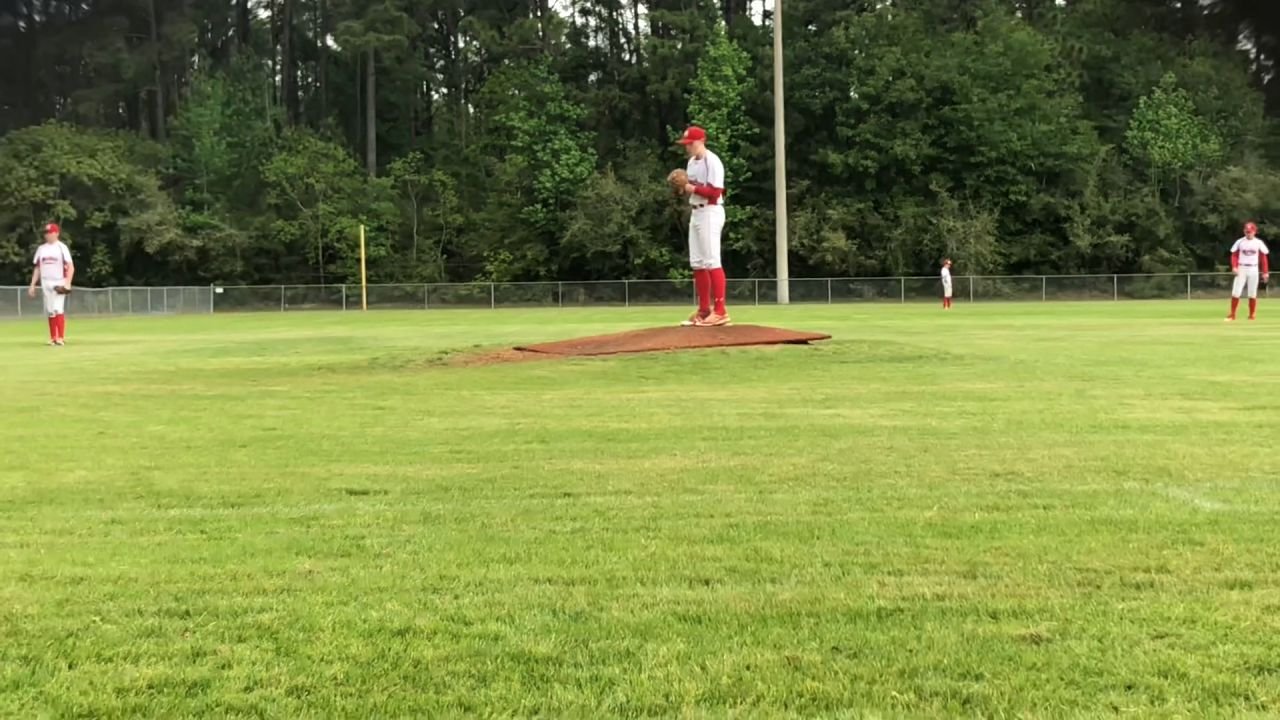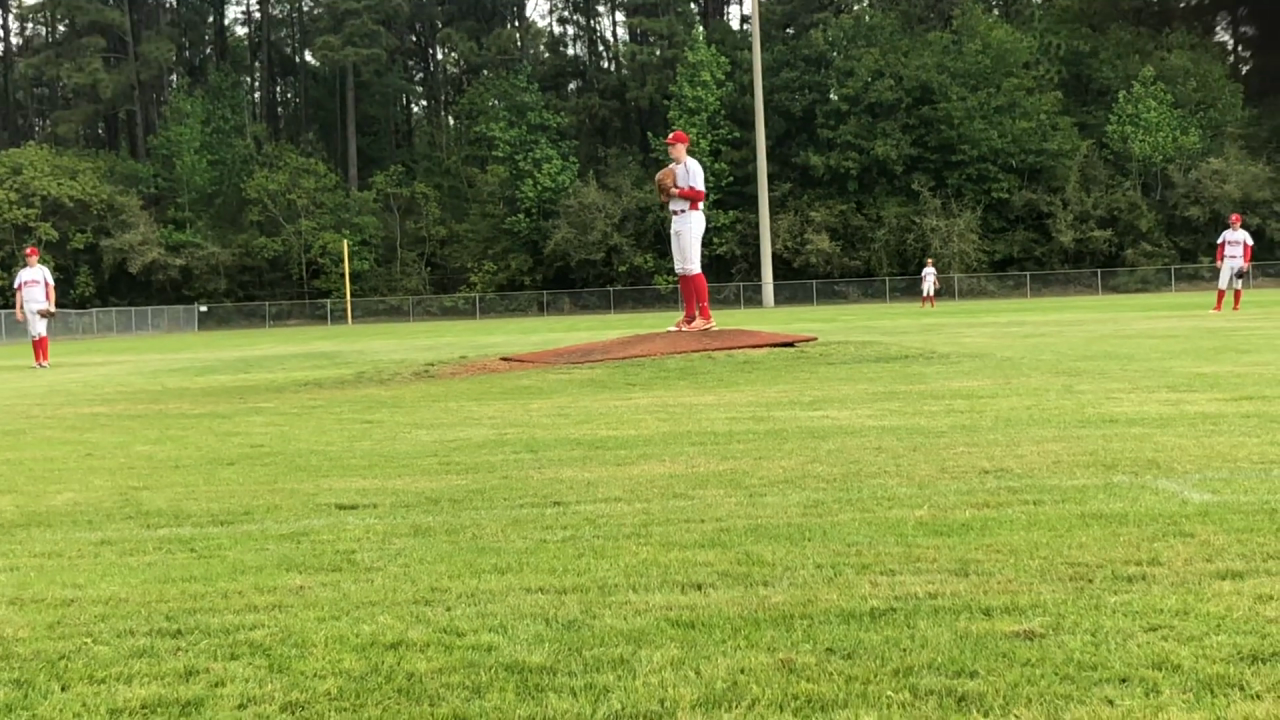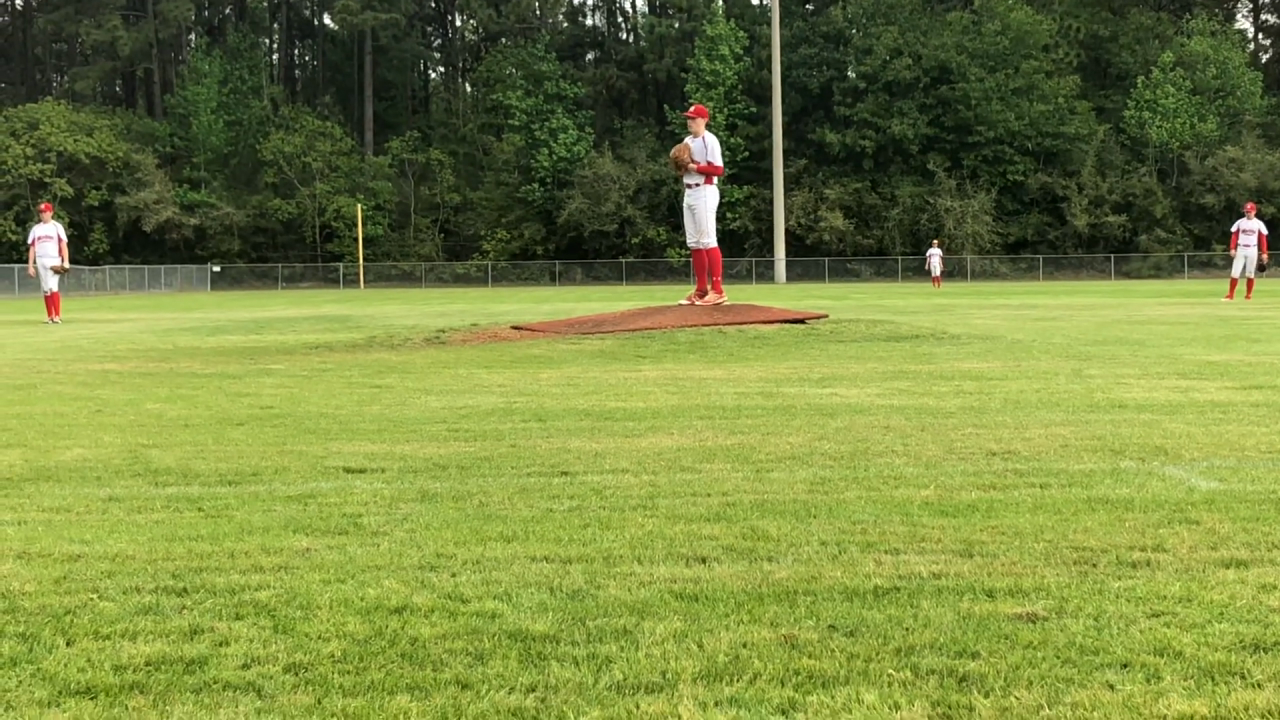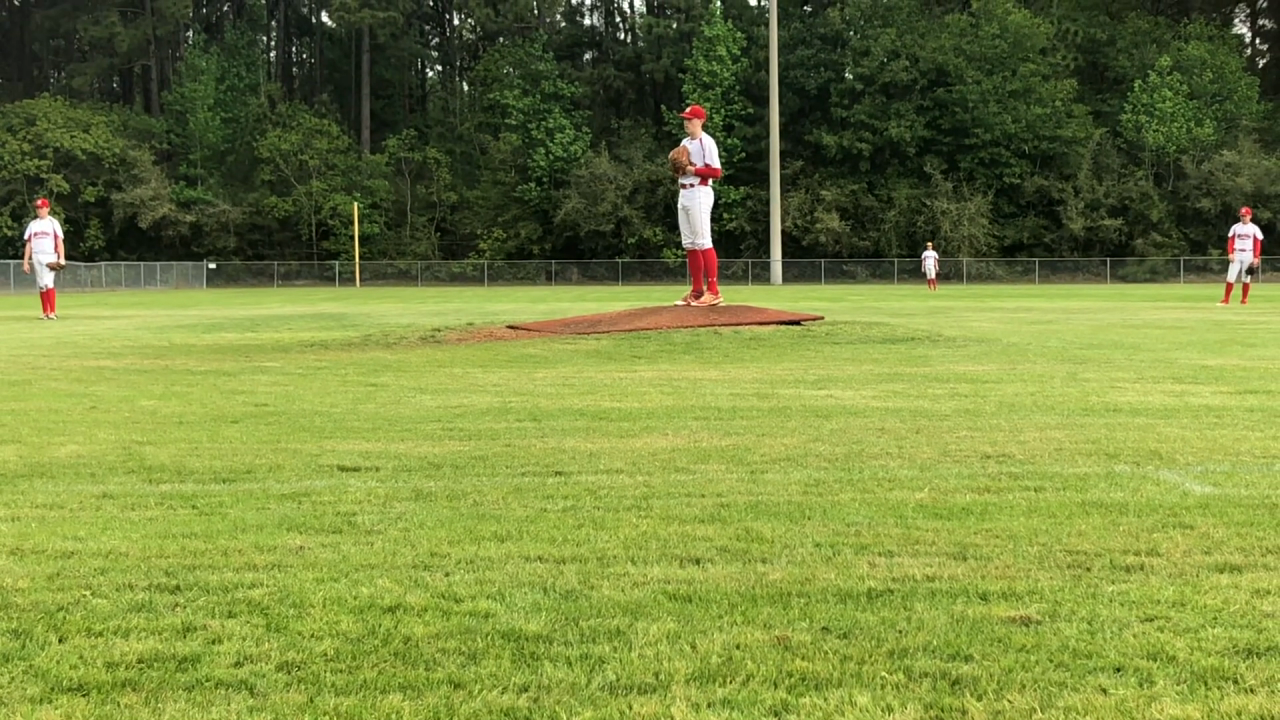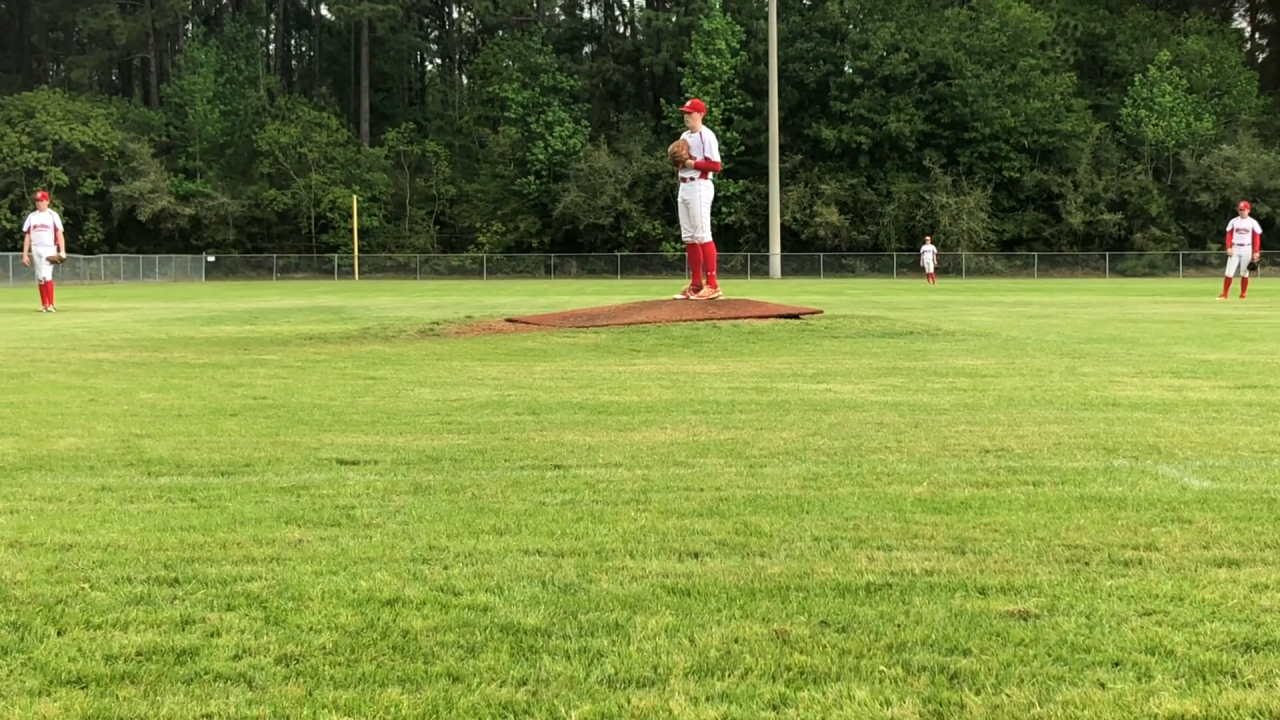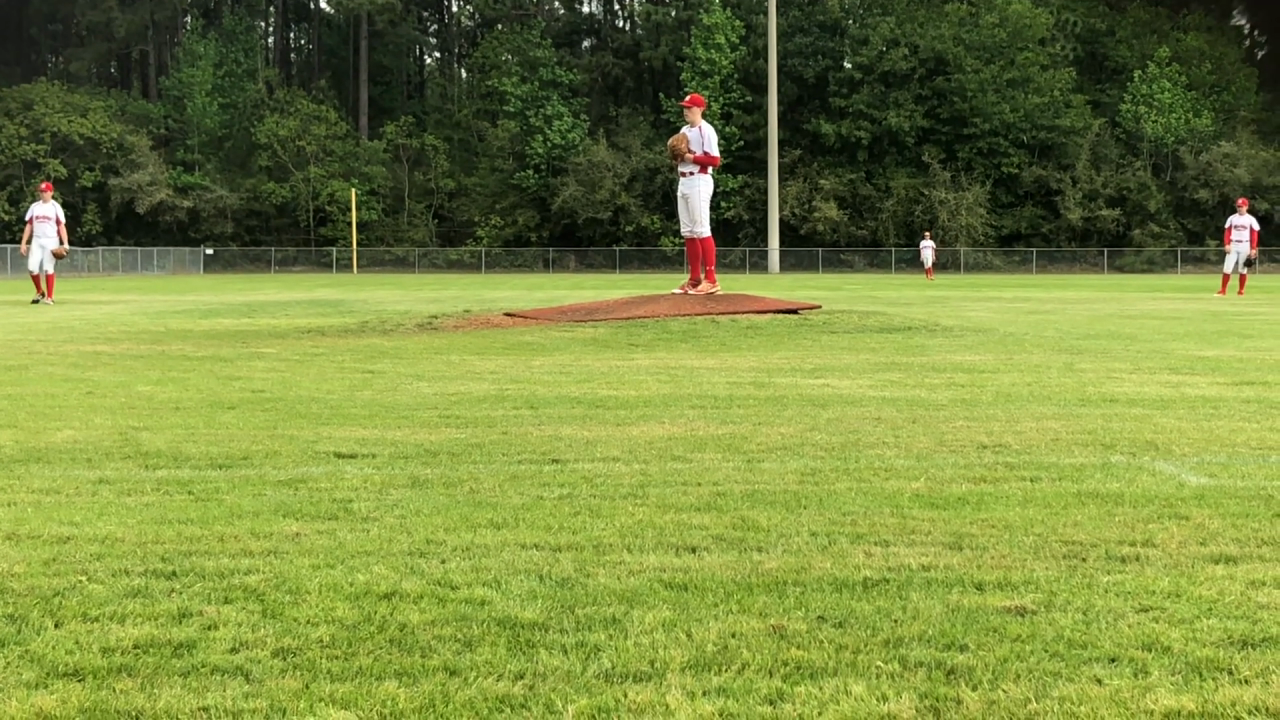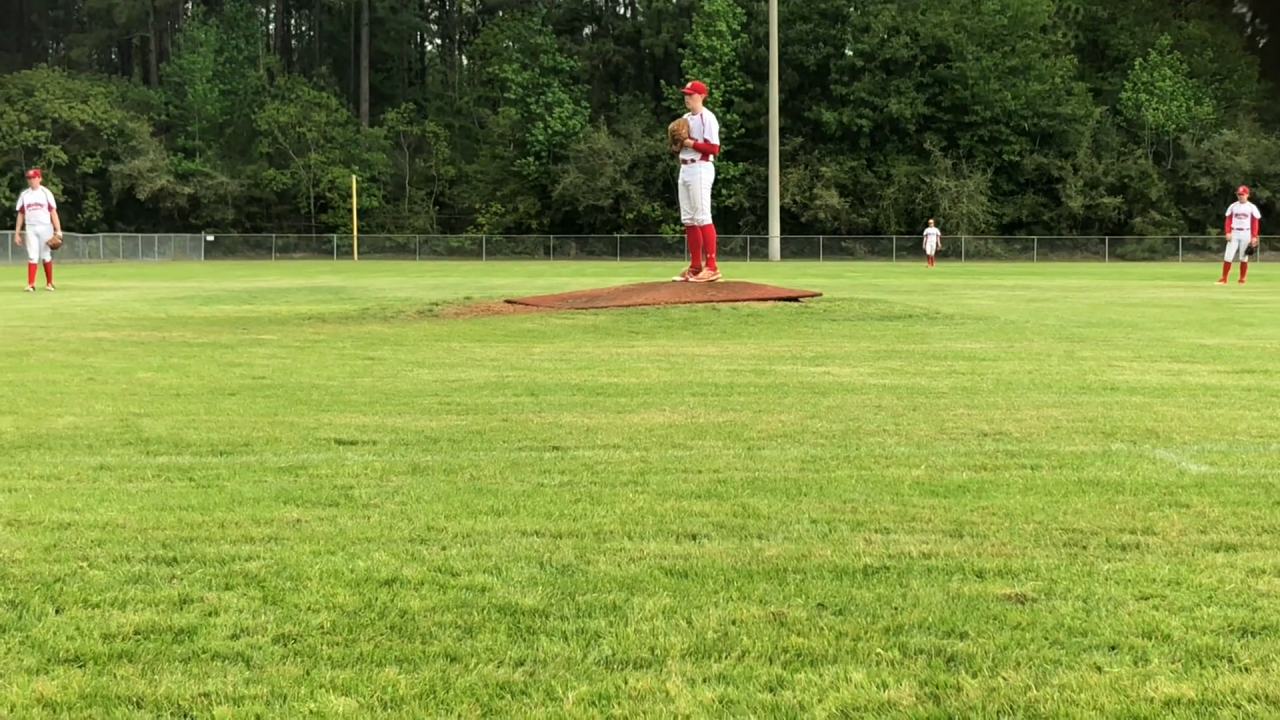
dt=0.7s
person 1, frame 1
left shoulder: (712, 161)
right shoulder: (691, 162)
left elbow: (716, 192)
left wrist: (693, 188)
right wrist: (682, 187)
left hip: (710, 213)
right hip: (696, 213)
left knee: (712, 261)
right knee: (697, 263)
left ankle: (720, 312)
right ankle: (704, 310)
person 1, frame 2
left shoulder: (692, 166)
right shoulder: (671, 169)
left elbow: (699, 195)
left wrist: (677, 192)
right wrist: (665, 191)
left hip: (690, 219)
right hip: (676, 220)
left knee: (692, 267)
right knee: (681, 270)
left ankle: (705, 316)
right ankle: (690, 316)
person 1, frame 3
left shoulder: (710, 140)
right shoulder: (687, 141)
left elbow: (718, 169)
left wrist: (694, 167)
left hip: (705, 193)
right hip: (689, 193)
left knee: (708, 240)
right knee: (694, 243)
left ankle: (717, 291)
right ankle: (701, 289)
person 1, frame 4
left shoulder: (706, 142)
right shoulder: (685, 143)
left elbow: (716, 172)
left wrist: (691, 170)
left hip: (699, 194)
right hip: (683, 194)
left knee: (703, 242)
right knee: (689, 244)
left ankle: (713, 291)
right ankle: (697, 290)
person 1, frame 5
left shoulder: (706, 136)
right shoulder: (684, 136)
left elbow: (715, 165)
left wrist: (691, 163)
left hip: (699, 187)
right hip: (683, 187)
left knee: (702, 235)
right knee: (689, 237)
left ankle: (712, 285)
right ankle: (696, 284)
person 1, frame 6
left shoulder: (706, 130)
right shoulder: (684, 131)
left elbow: (715, 161)
left wrist: (690, 157)
left hip: (699, 182)
right hip: (683, 181)
left knee: (701, 230)
right knee: (688, 232)
left ankle: (710, 280)
right ankle: (694, 278)
person 1, frame 7
left shoulder: (707, 118)
right shoulder: (685, 118)
left elbow: (714, 149)
left wrist: (690, 143)
left hip: (700, 169)
right hip: (685, 169)
left knee: (702, 218)
right knee: (688, 219)
left ankle: (711, 267)
right ankle: (695, 266)
